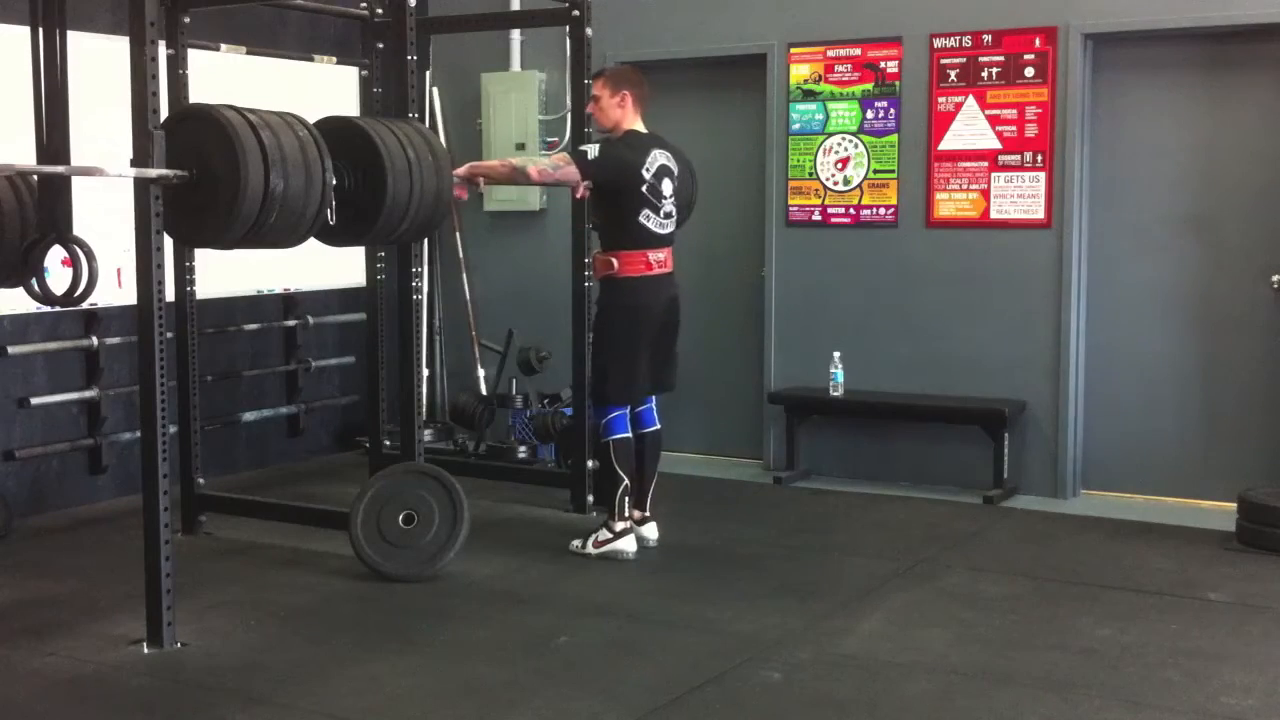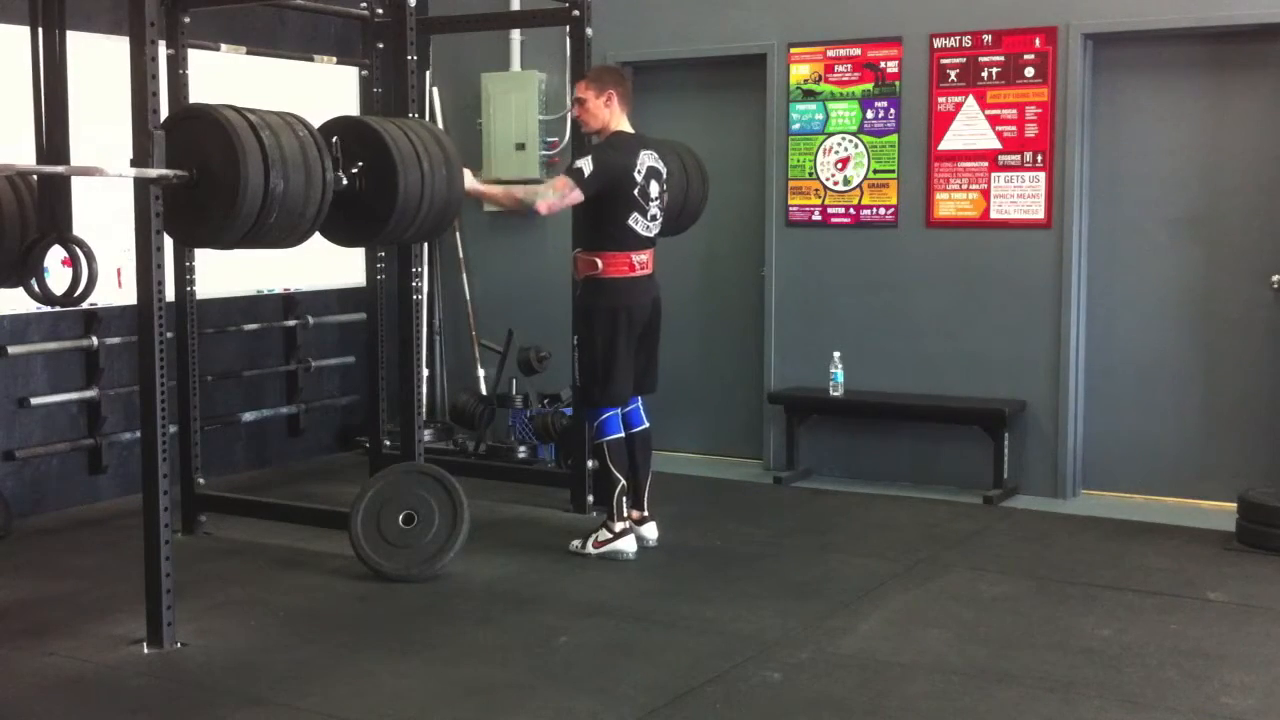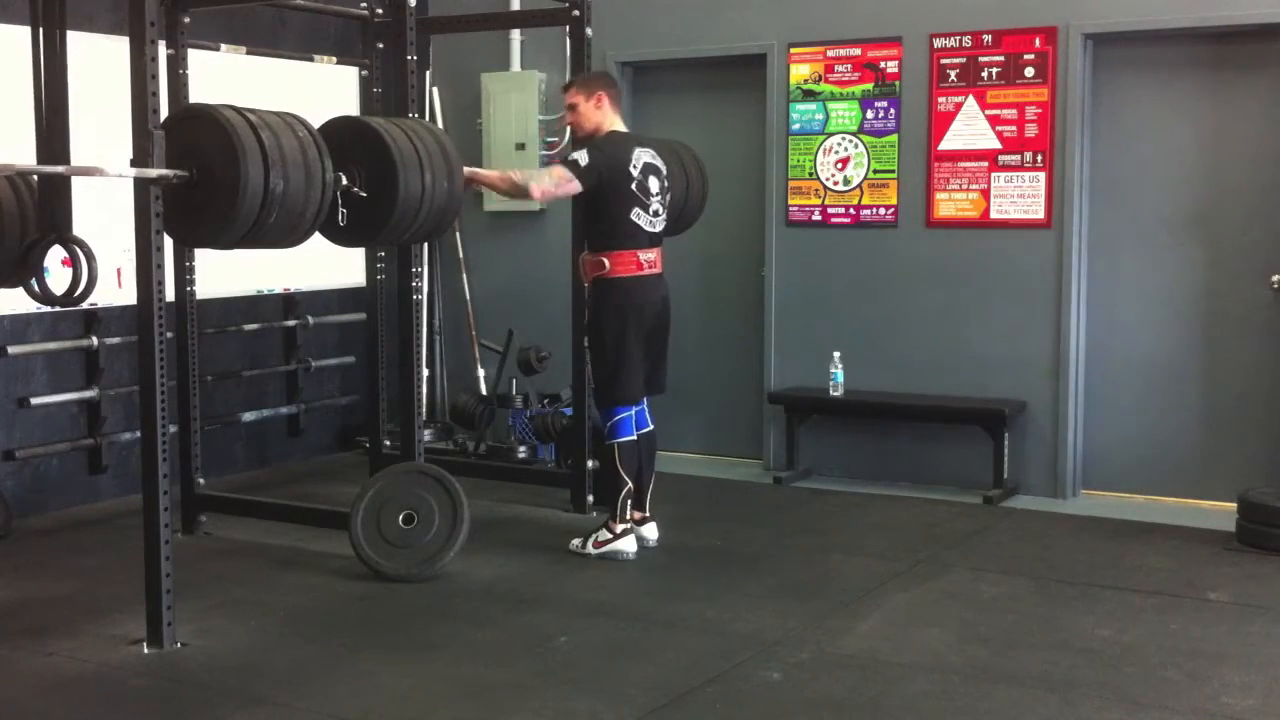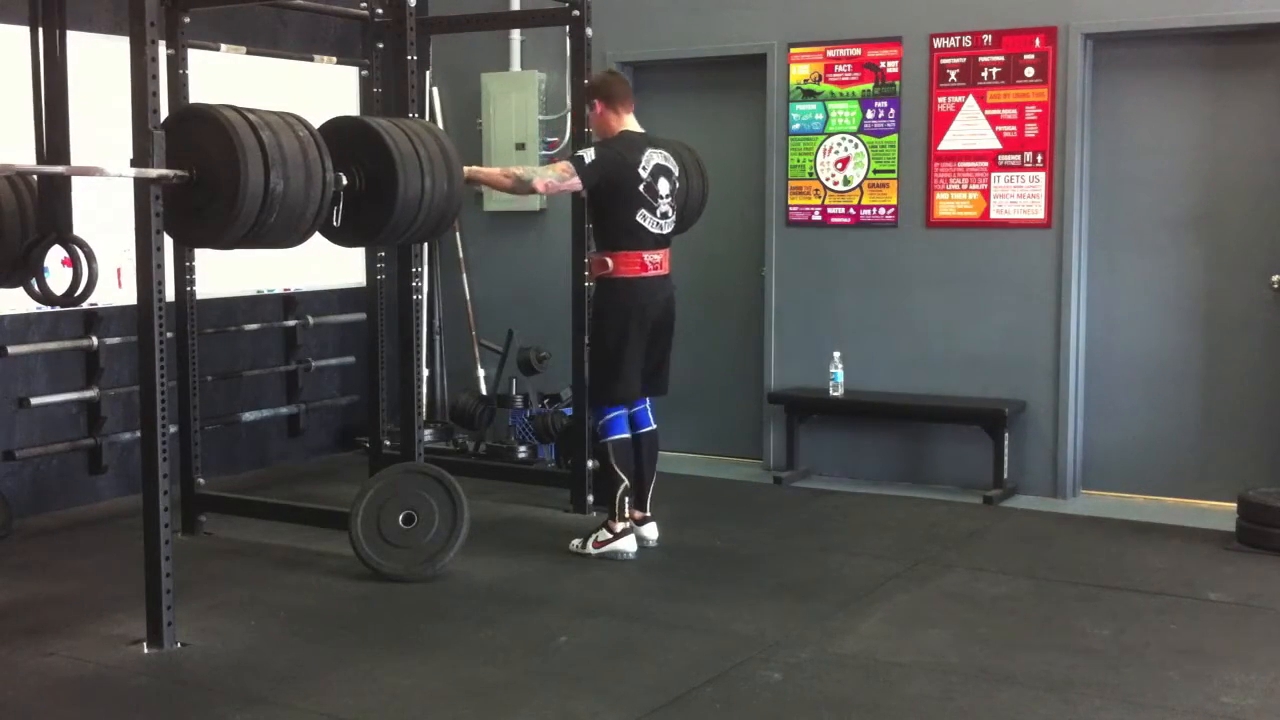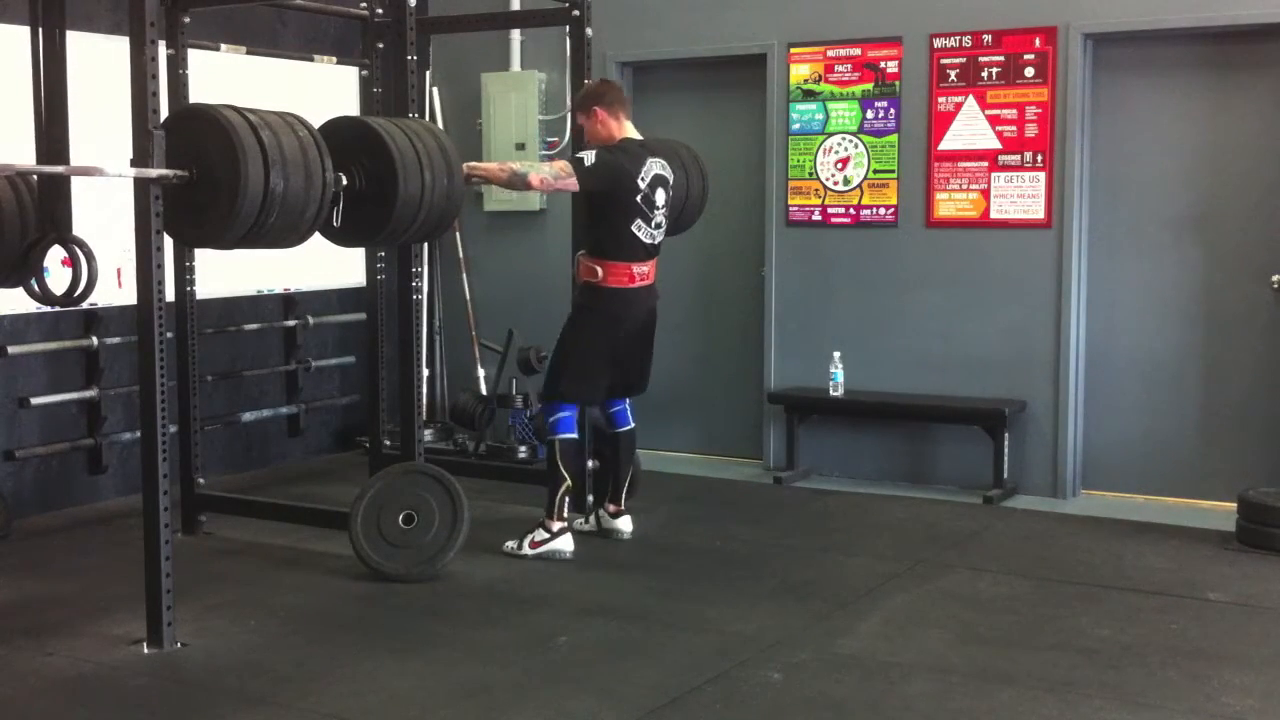
dt=1s
person 1, frame 1
left shoulder: (616, 153)
right shoulder: (663, 151)
left elbow: (535, 169)
left wrist: (474, 169)
right wrist: (593, 187)
left hip: (628, 291)
right hip: (662, 288)
left knee: (613, 404)
right knee: (643, 401)
left ankle: (619, 528)
right ankle: (642, 516)
person 1, frame 2
left shoulder: (608, 156)
right shoulder: (648, 151)
left elbow: (542, 201)
left wrist: (472, 186)
left hip: (610, 292)
right hip: (642, 288)
left knee: (603, 407)
right knee: (629, 402)
left ankle: (618, 527)
right ankle: (640, 516)
person 1, frame 3
left shoulder: (602, 153)
right shoulder: (646, 153)
left elbow: (535, 188)
left wrist: (471, 174)
left hip: (619, 293)
right hip: (651, 289)
left knee: (618, 408)
right knee: (637, 404)
left ankle: (619, 529)
right ankle: (641, 517)
person 1, frame 4
left shoulder: (610, 155)
right shoulder: (662, 155)
left elbow: (538, 181)
left wrist: (469, 172)
left hip: (624, 292)
right hip: (659, 289)
left knee: (608, 410)
right knee: (637, 403)
left ankle: (618, 529)
right ankle: (641, 516)
person 1, frame 5
left shoulder: (610, 161)
right shoulder: (657, 160)
left elbow: (536, 176)
left wrist: (469, 169)
right wrist: (588, 183)
left hip: (606, 300)
right hip: (641, 297)
left knee: (561, 403)
right knee: (616, 403)
left ankle: (554, 528)
right ankle: (615, 511)
